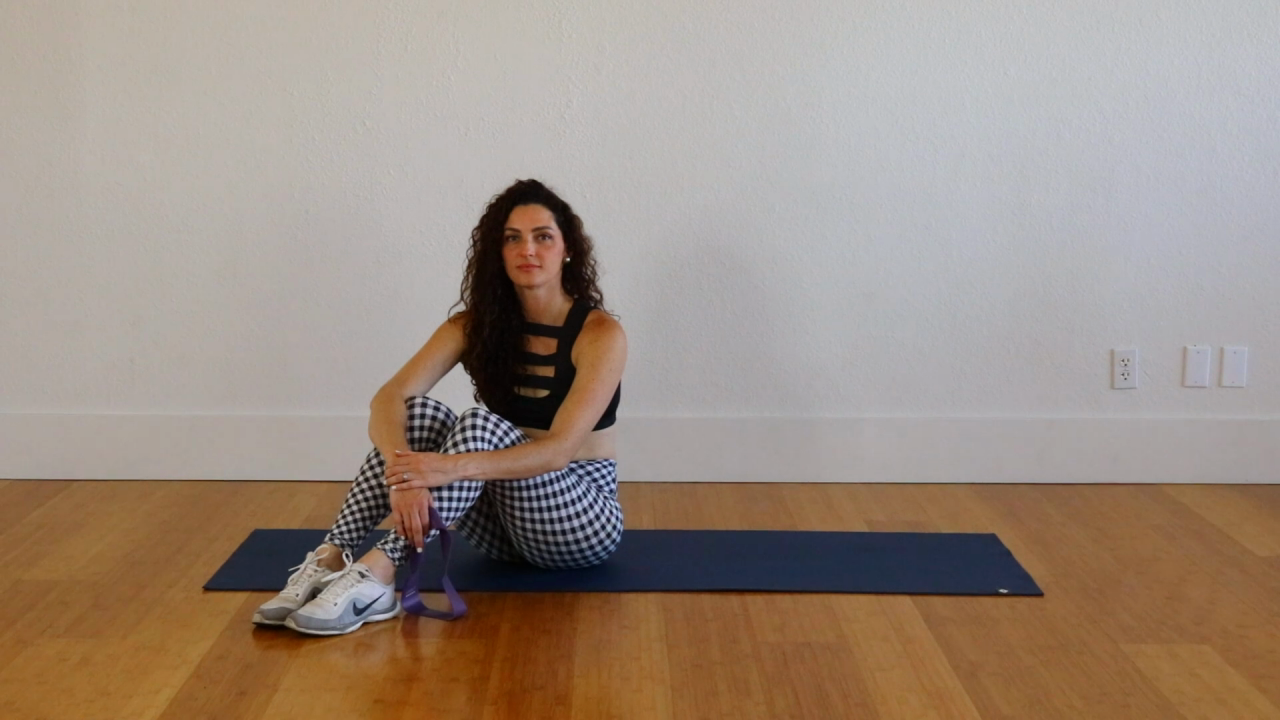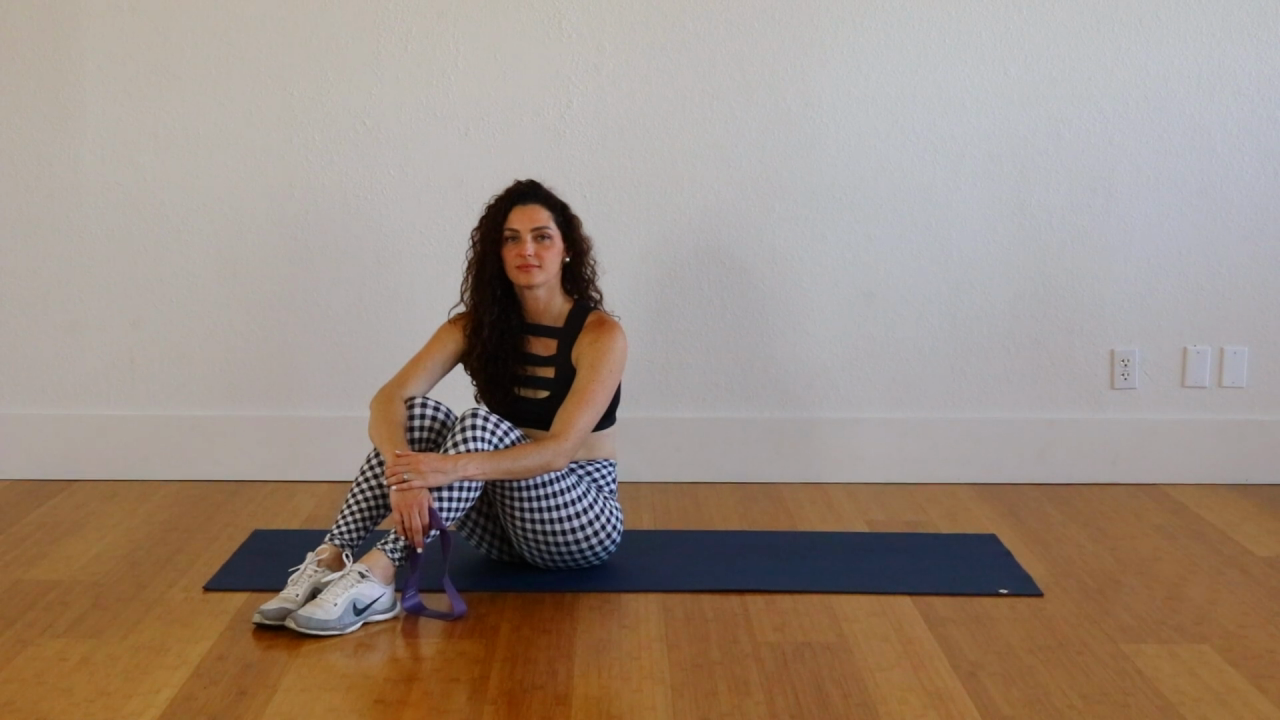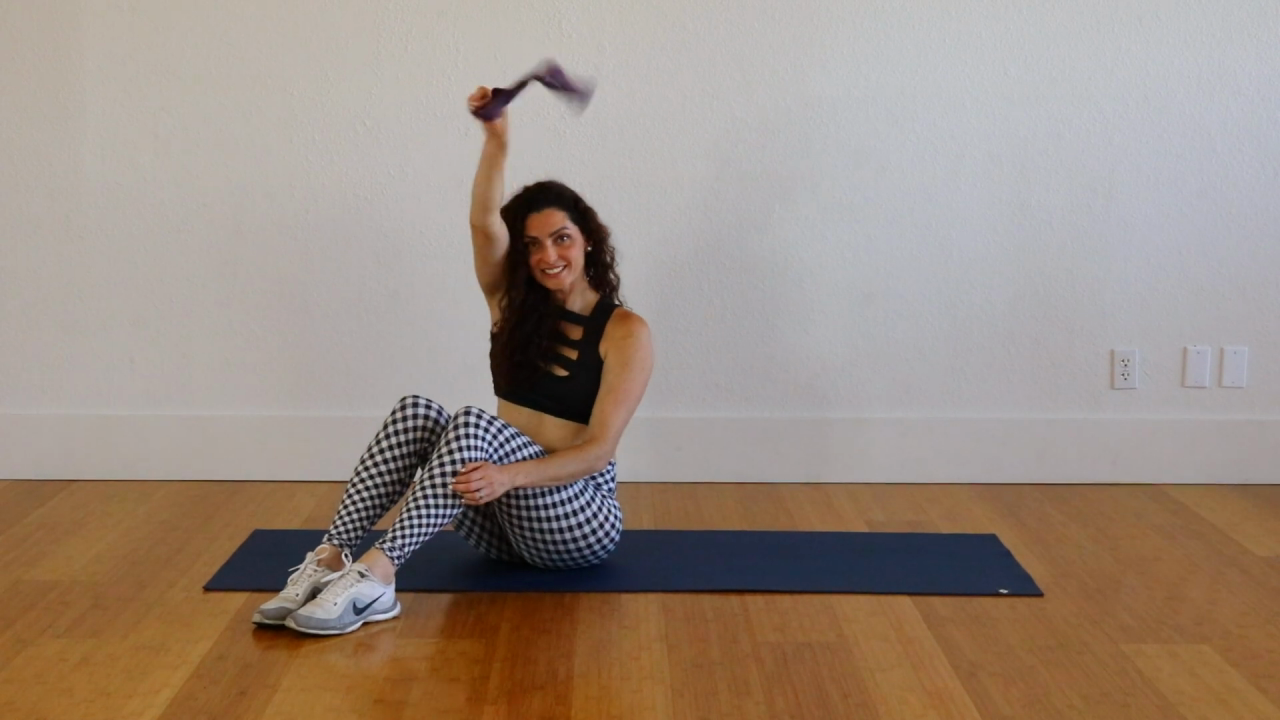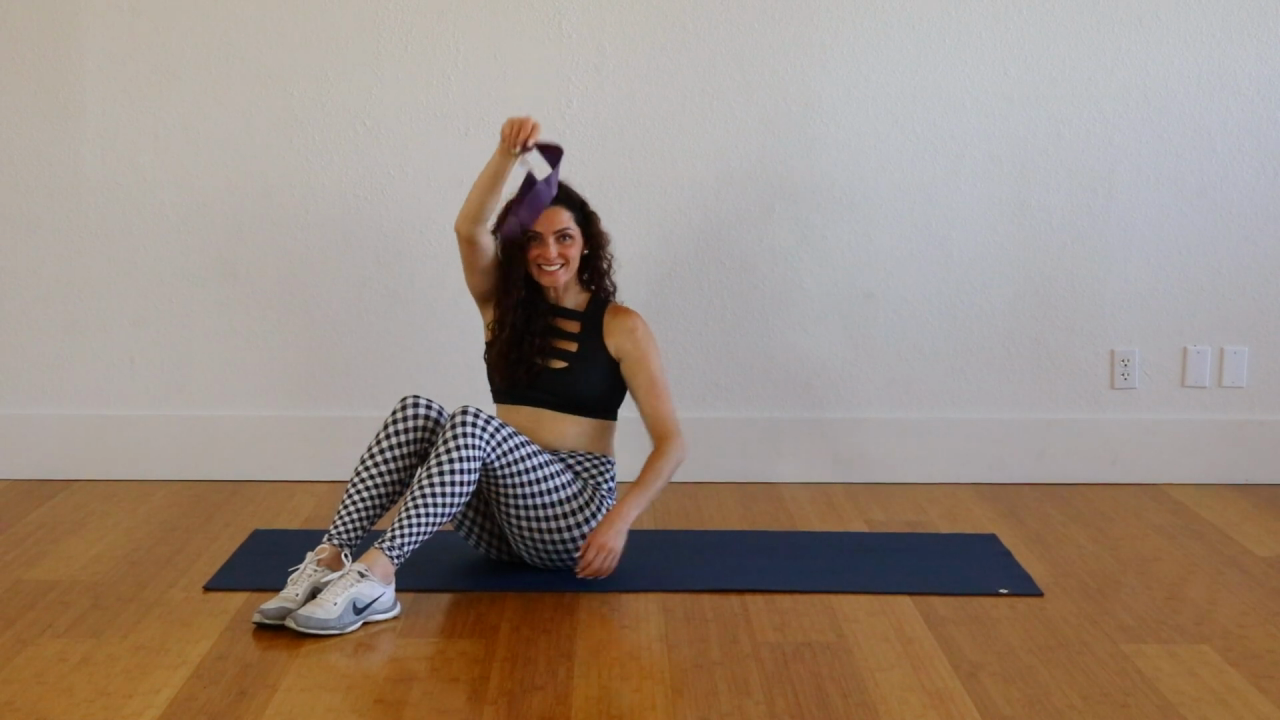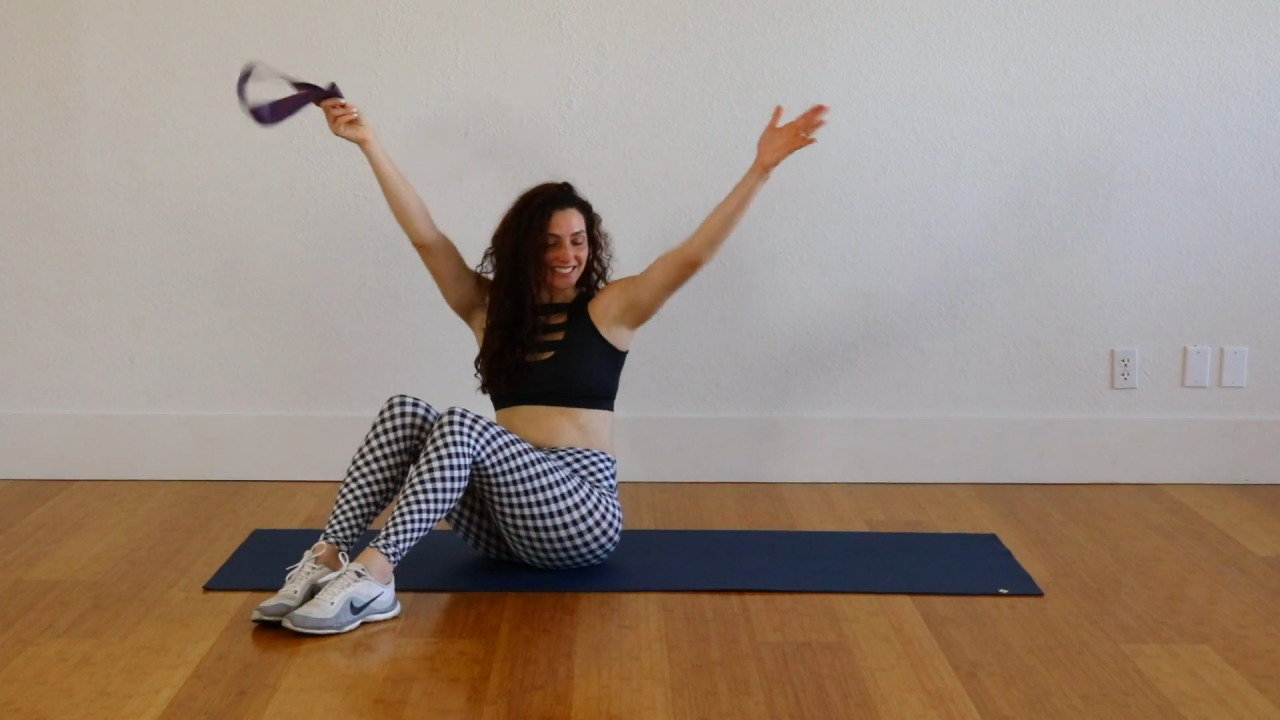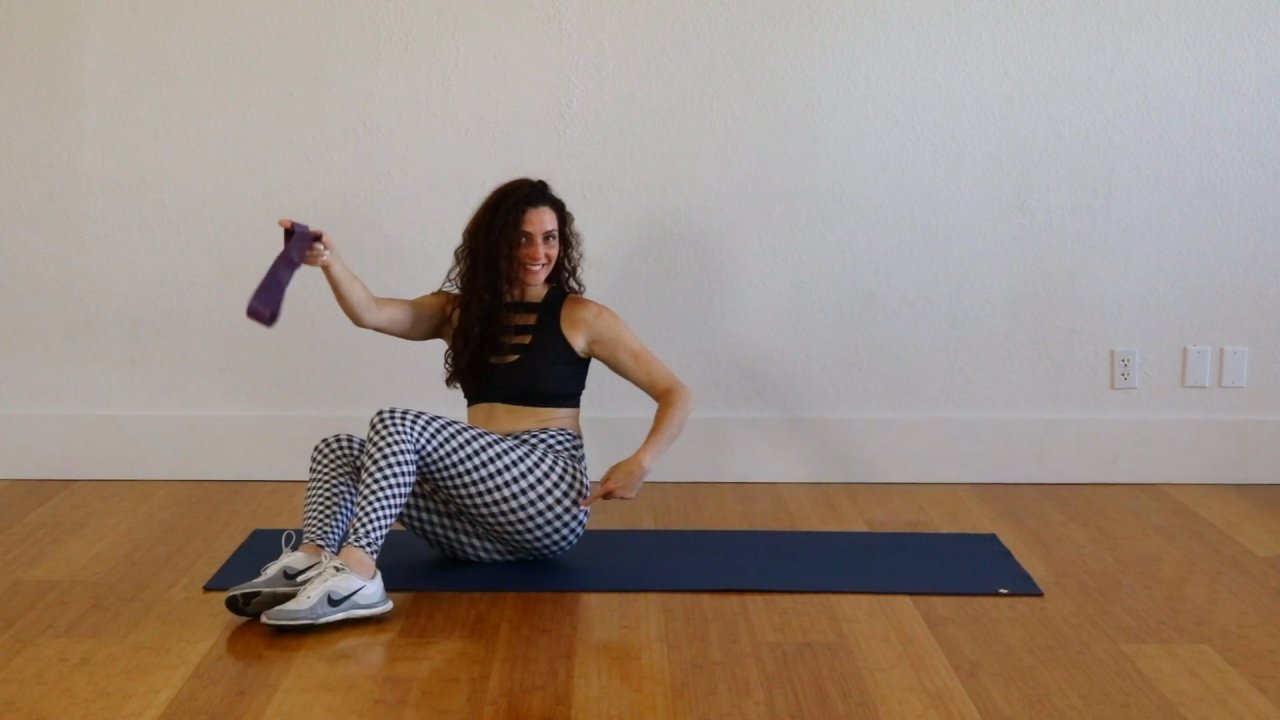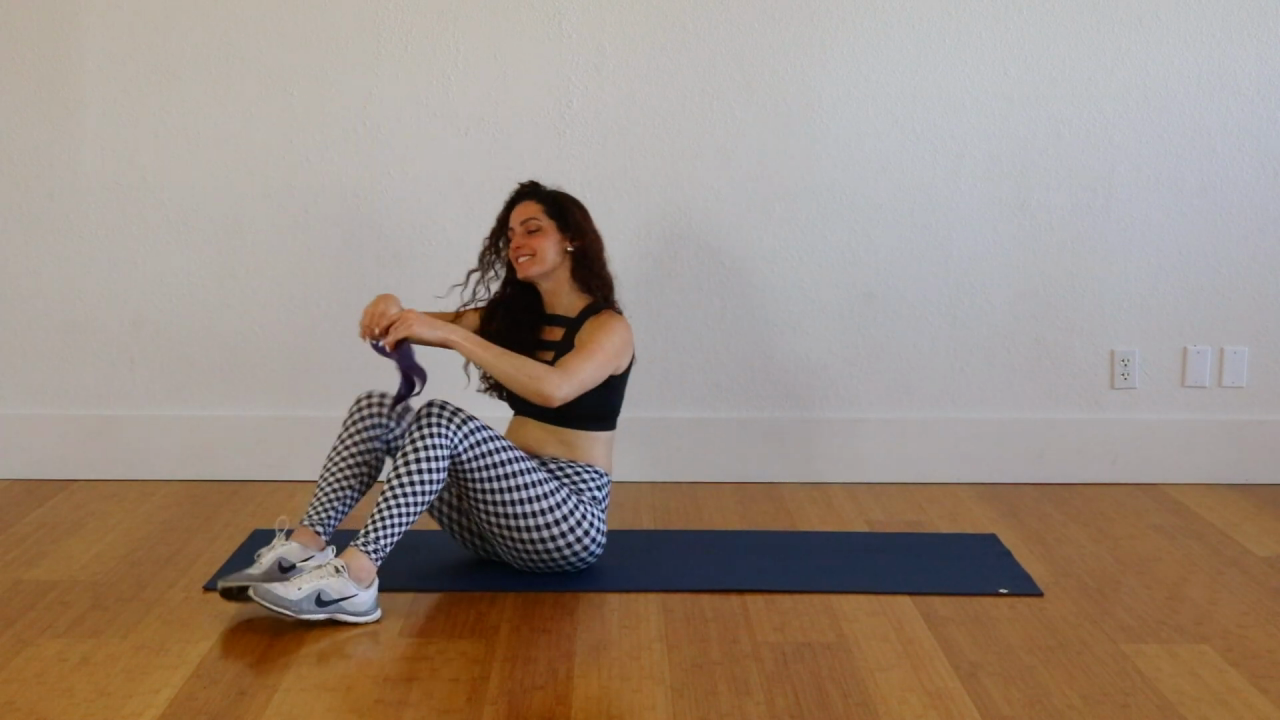
dt=0.7s
person 1, frame 1
left shoulder: (600, 334)
right shoulder: (476, 324)
left elbow: (559, 450)
right elbow: (389, 398)
left wrist: (455, 467)
right wrist: (403, 471)
left hip: (582, 522)
right hip: (505, 519)
left knee: (482, 425)
right knee: (420, 412)
left ankle: (378, 572)
right ankle: (331, 557)
person 1, frame 2
left shoulder: (601, 334)
right shoulder: (476, 326)
left elbow: (559, 451)
right elbow: (388, 399)
left wrist: (454, 468)
right wrist: (403, 473)
left hip: (582, 522)
right hip: (505, 520)
left knee: (482, 425)
right knee: (420, 412)
left ankle: (378, 574)
right ankle: (331, 559)
person 1, frame 3
left shoulder: (625, 332)
right shoulder: (512, 301)
left elbow: (600, 450)
right elbow: (485, 221)
left wrist: (510, 475)
right wrist: (493, 135)
left hip: (580, 522)
right hip: (504, 522)
left knee: (474, 426)
right knee: (416, 411)
left ankle: (377, 573)
right ankle: (330, 557)
person 1, frame 4
left shoulder: (621, 327)
right shoulder: (503, 302)
left elbow: (671, 447)
right elbow: (469, 228)
left wrist: (619, 520)
right wrist: (509, 152)
left hip: (576, 518)
right hip: (500, 519)
left knee: (473, 424)
right knee: (415, 412)
left ankle: (376, 576)
right ankle: (331, 561)
person 1, frame 5
left shoulder: (609, 309)
right shoulder: (489, 306)
left elbow: (692, 254)
right elbow: (426, 237)
left wrist: (760, 168)
right wrist: (368, 143)
left hip: (581, 518)
right hip: (501, 519)
left knee: (459, 427)
right knee: (404, 412)
left ankle: (373, 574)
right ankle: (326, 560)
person 1, frame 6
left shoulder: (583, 318)
right shoulder: (457, 310)
left elbow: (677, 396)
right elbow: (368, 312)
left wrist: (640, 462)
right wrist: (329, 260)
left hip: (550, 501)
right hip: (486, 517)
left knee: (395, 424)
right knee: (336, 452)
left ankle: (356, 572)
right ankle: (313, 563)
person 1, frame 7
left shoulder: (607, 328)
right shoulder: (513, 316)
left elbow: (553, 390)
right elbow: (406, 331)
left wrist: (453, 335)
right wrist: (390, 309)
left hip: (569, 525)
right hip: (498, 507)
left knee: (439, 421)
right knee: (375, 409)
left ankle: (355, 576)
right ankle: (305, 546)
